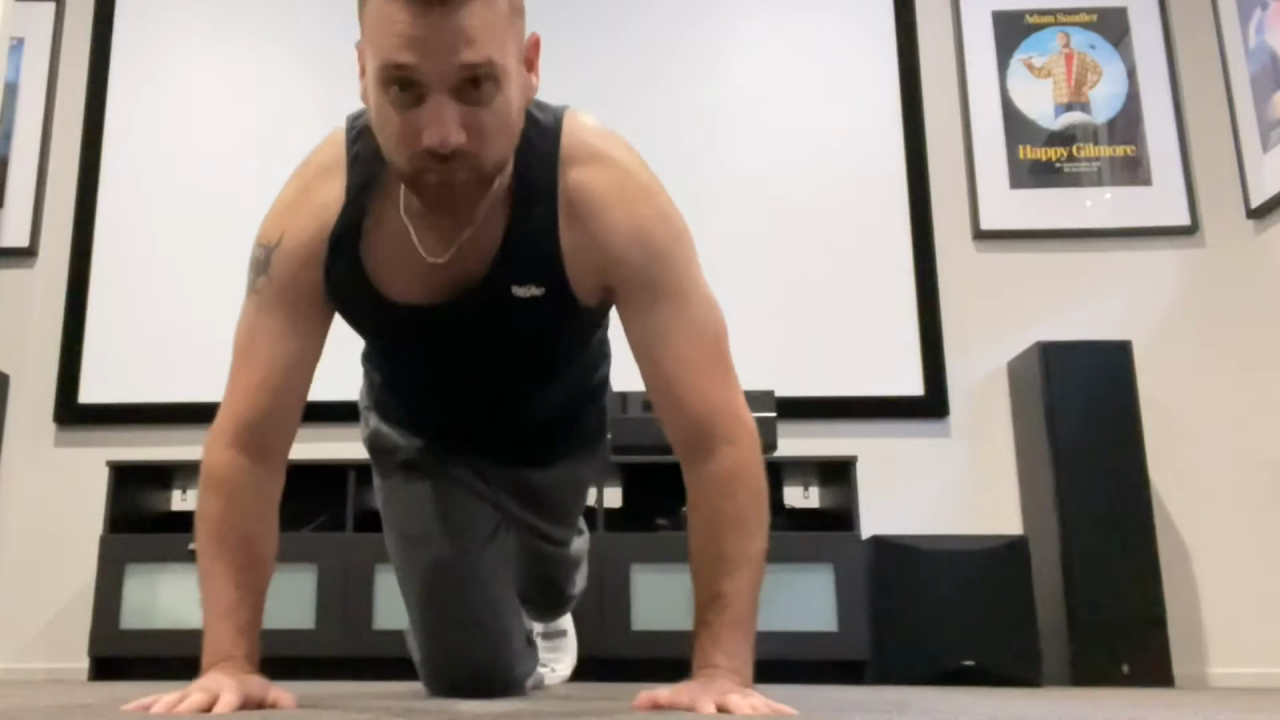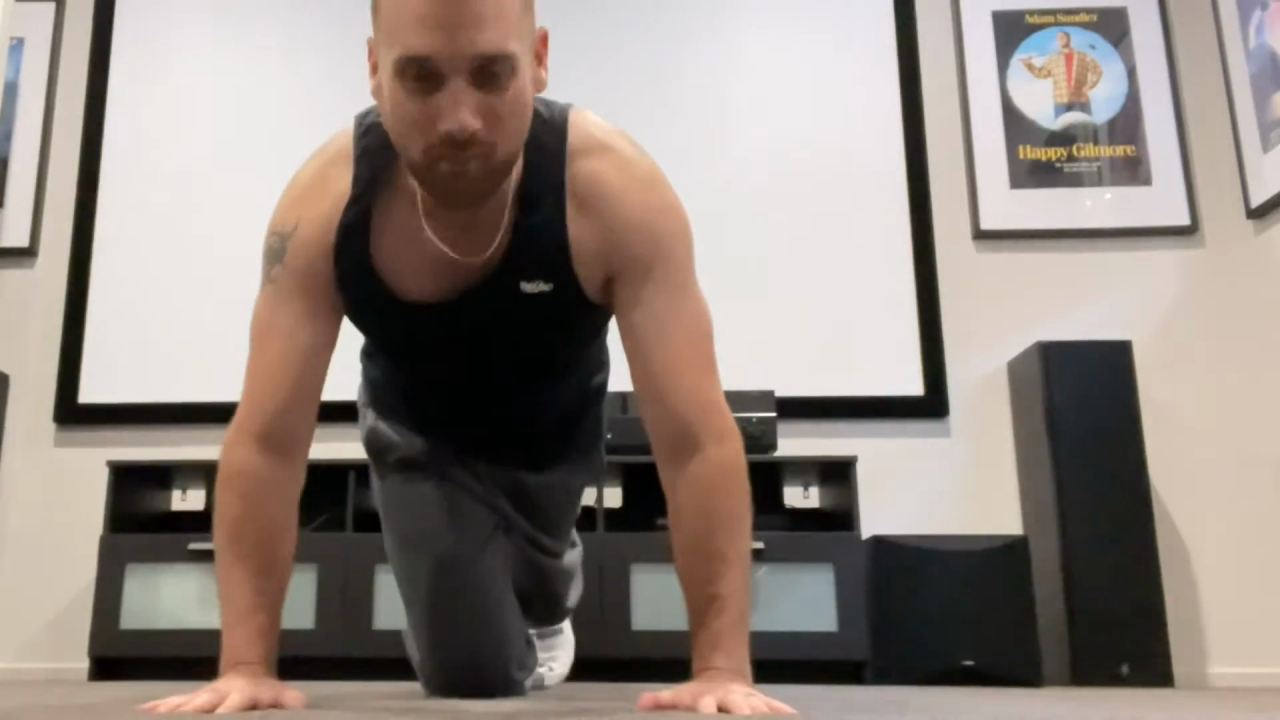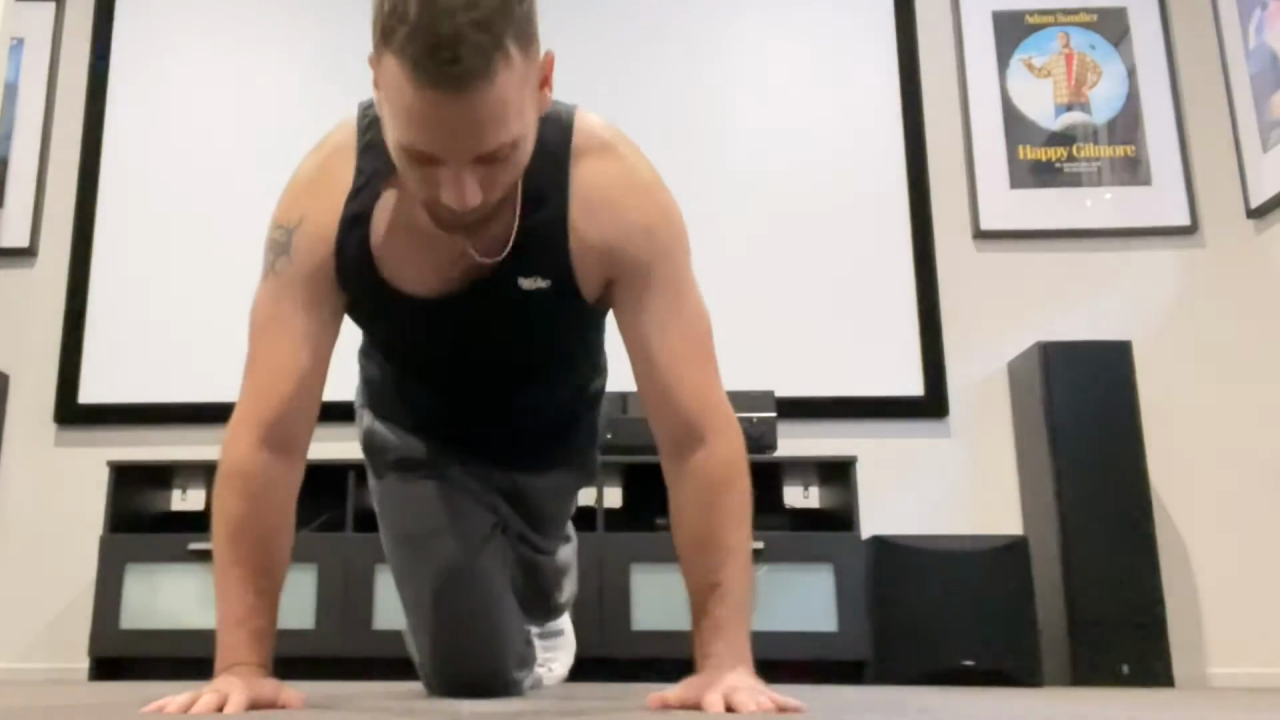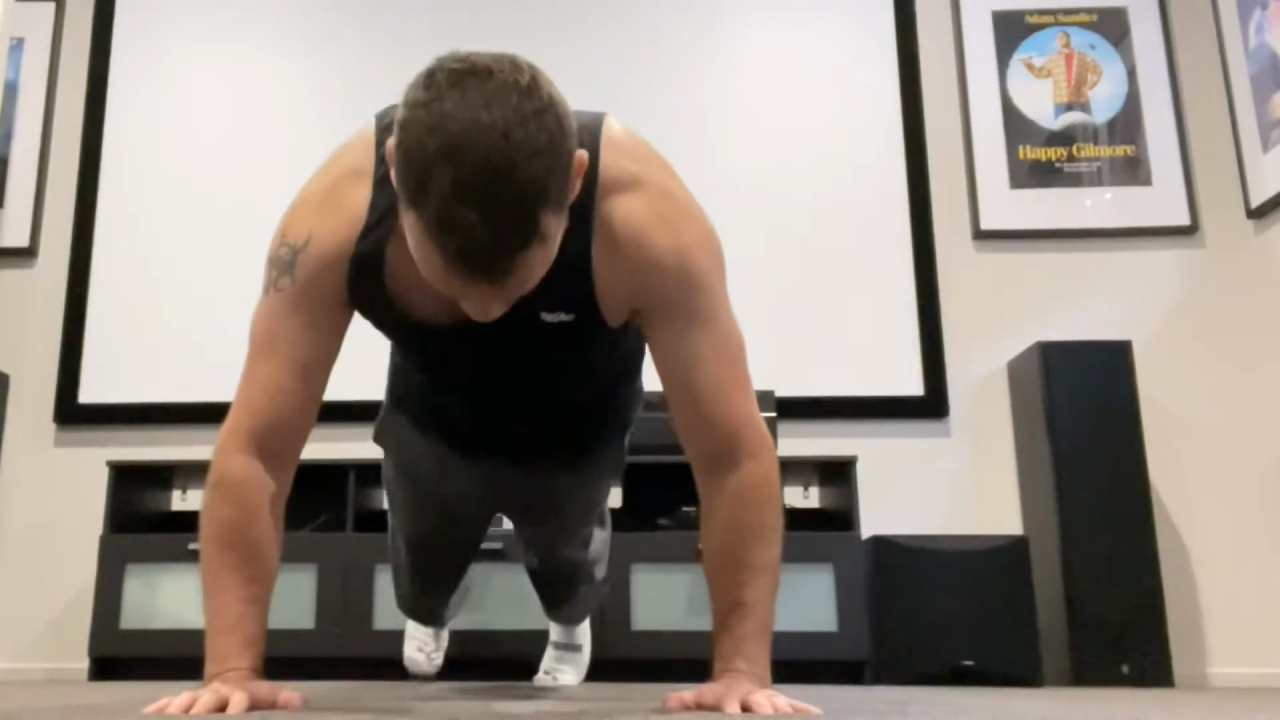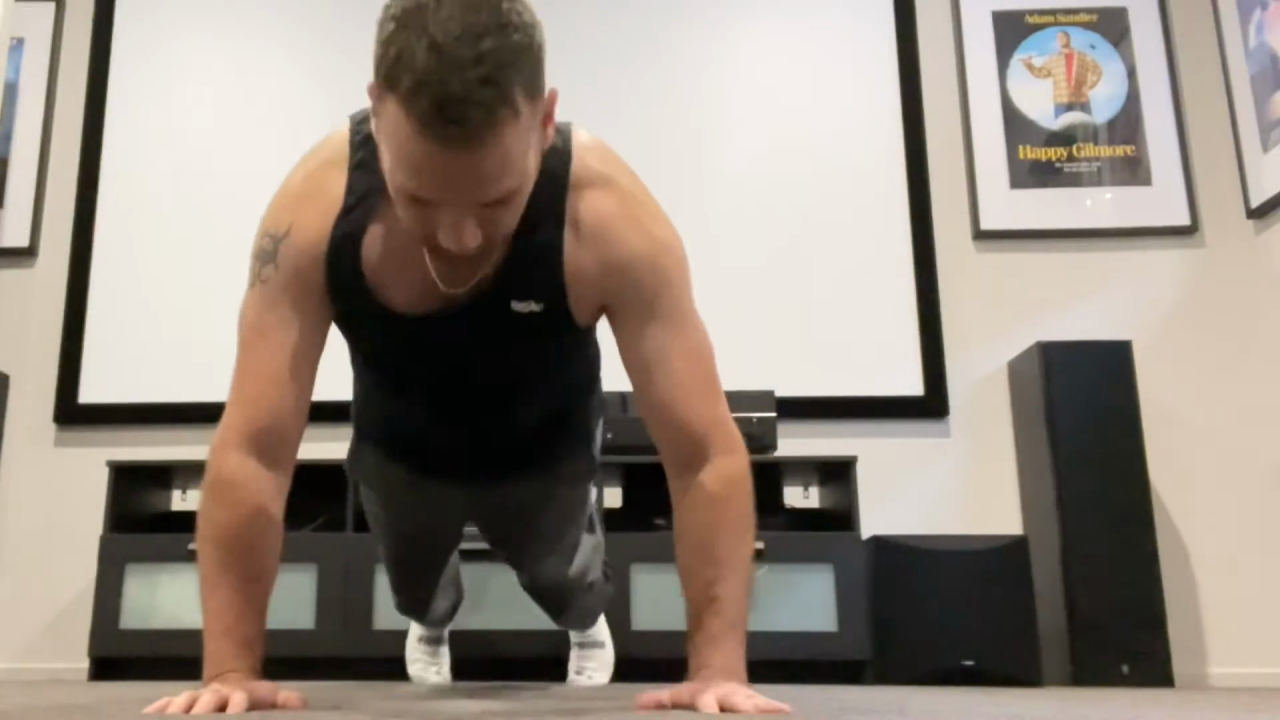
dt=1s
person 1, frame 1
left shoulder: (606, 191)
right shoulder: (317, 204)
left elbow: (719, 440)
right elbow: (246, 446)
right wrist: (228, 661)
left hip: (558, 426)
right hip: (419, 433)
left knee: (542, 590)
left ankle: (549, 615)
right ankle: (520, 656)
person 1, frame 2
left shoulder: (616, 188)
right shoulder: (325, 200)
left elbow: (696, 438)
right elbow: (265, 445)
left hip: (556, 428)
right hip: (417, 429)
left knee: (541, 590)
left ankle: (545, 616)
right ankle: (519, 648)
person 1, frame 3
left shoulder: (613, 188)
right shoulder: (326, 193)
left elbow: (698, 437)
right elbow: (267, 440)
left wrist: (724, 658)
left hip: (552, 428)
right hip: (414, 434)
left knee: (534, 575)
left ankle: (546, 615)
right ankle: (524, 651)
person 1, frame 4
left shoulder: (645, 216)
right shoulder: (339, 210)
left elbow: (734, 455)
right elbow: (255, 450)
left hip: (579, 429)
right hip: (431, 422)
left knee: (568, 555)
right knee: (424, 572)
left ankle: (569, 627)
right ankle: (428, 616)
person 1, frame 5
left shoulder: (608, 215)
right shoulder: (317, 202)
left elbow: (706, 455)
right elbow: (250, 452)
left hip: (543, 447)
right hip: (396, 446)
left knee: (560, 575)
right knee: (414, 575)
left ankle: (587, 627)
right ankle: (430, 623)
